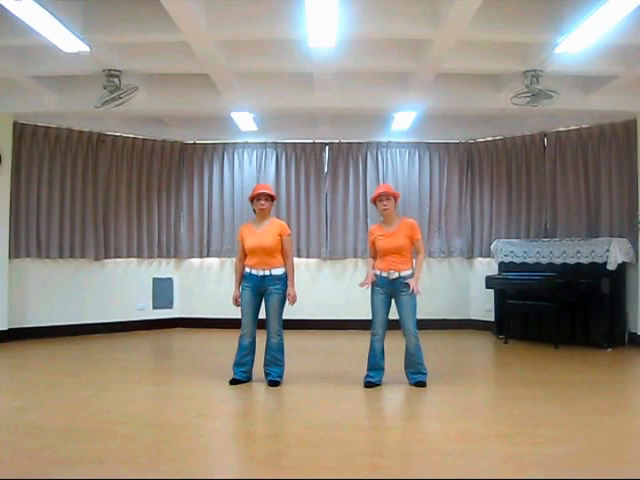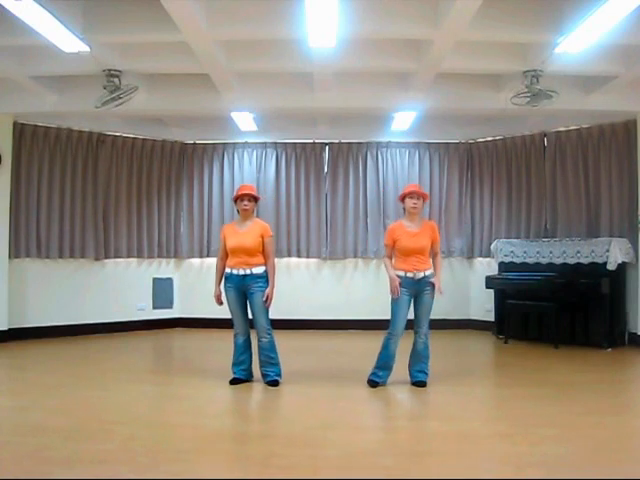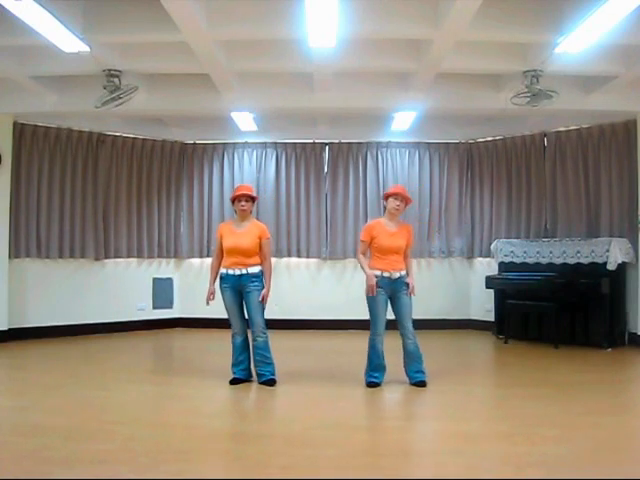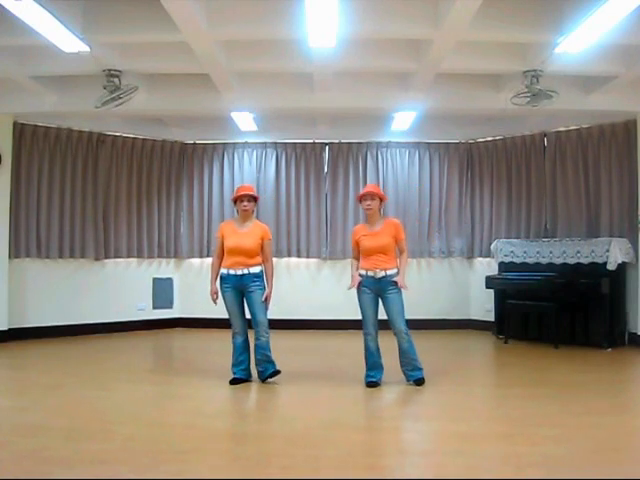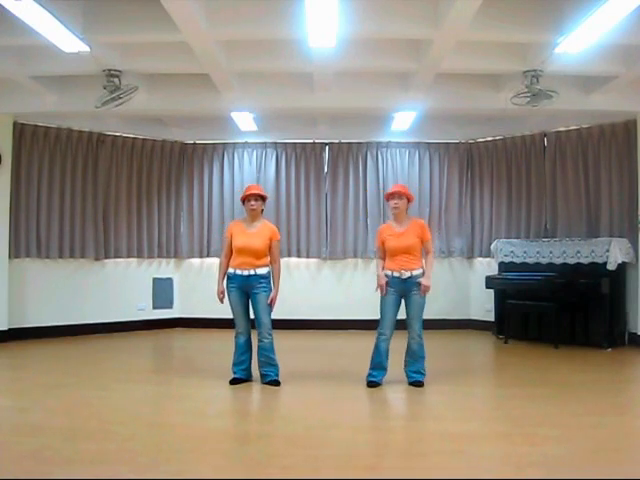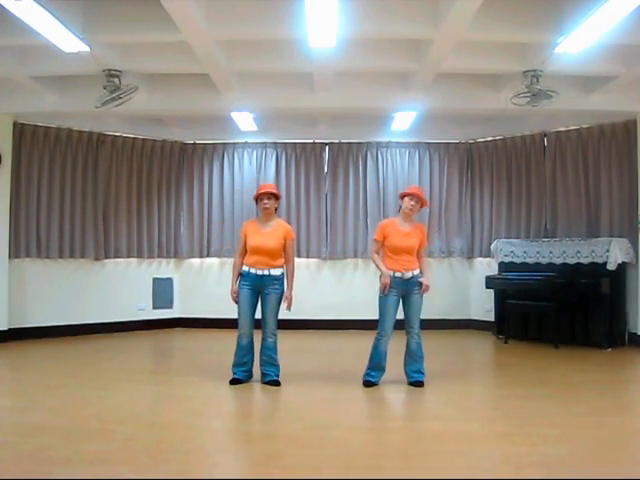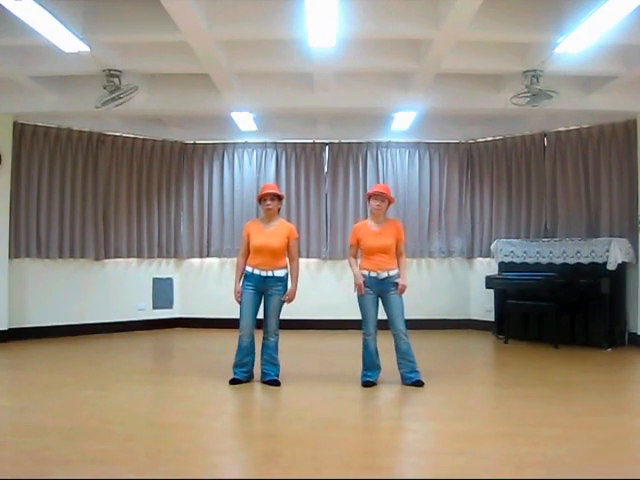
dt=0.7s
person 1, frame 1
left shoulder: (409, 225)
right shoulder: (374, 230)
left elbow: (420, 253)
left wrist: (416, 277)
right wrist: (370, 273)
left hip: (404, 281)
right hip: (381, 282)
left knee: (410, 330)
right knee: (377, 331)
left ankle: (417, 374)
right ankle: (374, 375)
person 1, frame 2
left shoulder: (431, 227)
right shoulder: (394, 228)
left elbow: (436, 255)
right elbow: (387, 257)
left wrist: (437, 277)
right wrist: (391, 275)
left hip: (425, 281)
right hip: (403, 282)
left knee: (422, 331)
right knee: (396, 330)
left ankle: (419, 374)
right ankle: (380, 374)
person 1, frame 3
left shoulder: (406, 229)
right shoulder: (372, 226)
right elbow: (360, 254)
left wrist: (411, 277)
right wrist: (368, 273)
left hip: (400, 281)
right hip: (378, 281)
left knee: (408, 330)
right knee: (377, 331)
left ankle: (415, 374)
right ankle: (375, 375)
person 1, frame 4
left shoulder: (394, 224)
right shoulder: (358, 231)
left elbow: (403, 252)
left wrist: (401, 275)
right wrist: (354, 274)
left hip: (389, 280)
right hip: (366, 281)
left knee: (400, 328)
right knee: (369, 331)
left ankle: (414, 372)
right ankle: (373, 375)
person 1, frame 5
left shoulder: (419, 225)
right shoulder: (383, 230)
left elbow: (429, 253)
left wrist: (427, 276)
right wrist: (380, 274)
left hip: (415, 280)
right hip: (392, 281)
left knee: (415, 330)
right knee: (384, 330)
left ankle: (415, 374)
right ankle: (376, 374)
person 1, frame 6
left shoulder: (420, 229)
right shoulder: (386, 225)
right elbow: (374, 253)
left wrist: (426, 276)
right wrist: (384, 271)
left hip: (414, 281)
right hip: (392, 281)
left knee: (414, 330)
right knee: (384, 331)
left ankle: (415, 374)
right ankle: (373, 374)
person 1, frame 7
left shoulder: (396, 226)
right shoulder: (358, 228)
left elbow: (401, 255)
right elbow: (352, 256)
left wrist: (403, 277)
right wrist: (356, 273)
left hip: (390, 281)
right hip: (367, 281)
left knee: (399, 329)
right knee: (369, 331)
left ankle: (410, 374)
right ankle: (370, 374)
person 2, frame 1
left shoulder: (281, 227)
right shoulder: (244, 229)
left elbow: (288, 258)
right elbow: (240, 260)
left wrist: (291, 285)
right wrist: (237, 287)
left hip: (275, 280)
right hip: (251, 280)
left knee: (274, 330)
right knee: (247, 329)
left ankle: (274, 373)
right ankle: (242, 373)
person 2, frame 2
left shoulder: (263, 228)
right shoulder: (227, 229)
left elbow: (270, 259)
right elbow: (222, 259)
left wrist: (271, 286)
right wrist: (217, 285)
left hip: (256, 279)
right hip: (233, 280)
left knee: (263, 328)
right knee: (239, 329)
left ankle: (271, 373)
right ankle: (241, 372)
person 2, frame 3
left shoulder: (261, 228)
right shoulder: (223, 228)
left elbow: (266, 260)
right elbow: (217, 258)
left wrist: (267, 286)
right wrist: (211, 284)
left hip: (252, 279)
right hip: (228, 280)
left knee: (258, 327)
right knee: (237, 329)
left ankle: (265, 373)
right ankle: (241, 372)
person 2, frame 4
left shoulder: (262, 229)
right shoulder: (224, 227)
left elbow: (267, 261)
right elbow: (217, 257)
left wrist: (269, 287)
right wrist: (213, 283)
left hip: (253, 279)
right hip: (229, 280)
left knee: (261, 325)
right knee: (237, 329)
left ankle: (266, 369)
right ankle: (241, 372)
person 2, frame 5
left shoulder: (271, 230)
right shoulder: (233, 227)
left elbow: (275, 262)
right elbow: (225, 257)
left wrist: (275, 288)
right wrist: (220, 283)
left hip: (260, 280)
right hip: (236, 280)
left knee: (265, 329)
right knee: (241, 329)
left ankle: (269, 374)
right ankle: (241, 372)
person 2, frame 6
left shoulder: (285, 229)
right shoulder: (248, 226)
left elbow: (289, 261)
right elbow: (239, 256)
left wrist: (289, 289)
right wrist: (234, 283)
left hip: (273, 280)
right hip: (248, 278)
left knee: (270, 330)
right knee: (244, 329)
left ankle: (270, 374)
right ankle: (241, 372)
person 2, frame 7
left shoulder: (288, 229)
right shoulder: (250, 226)
left elbow: (294, 260)
right elbow: (242, 256)
left wrist: (293, 286)
right wrist: (237, 282)
left hip: (277, 281)
right hip: (252, 279)
left knee: (271, 330)
right knee: (245, 329)
left ankle: (270, 374)
right ankle: (242, 372)
